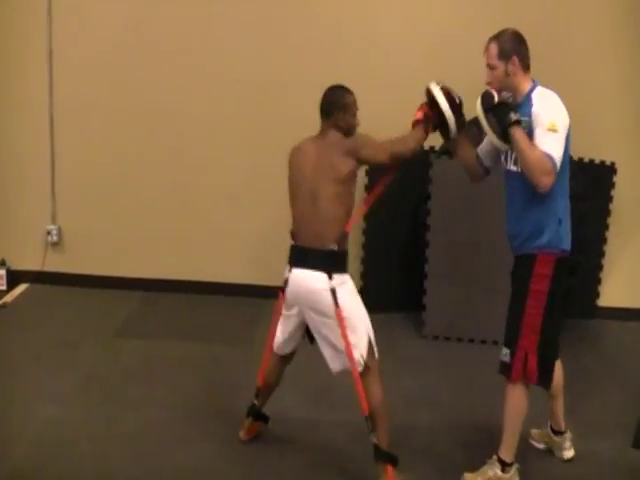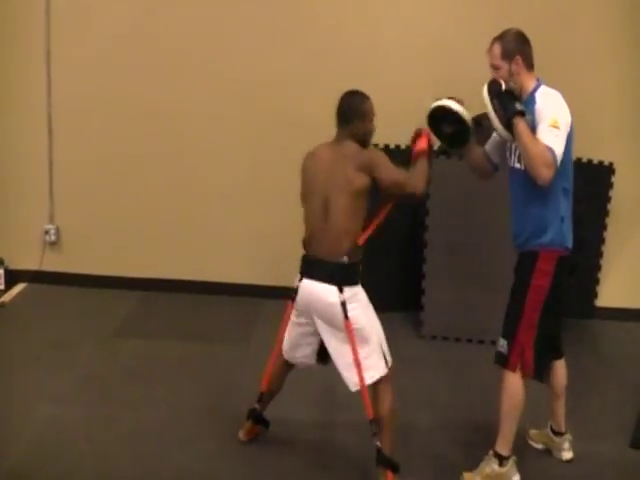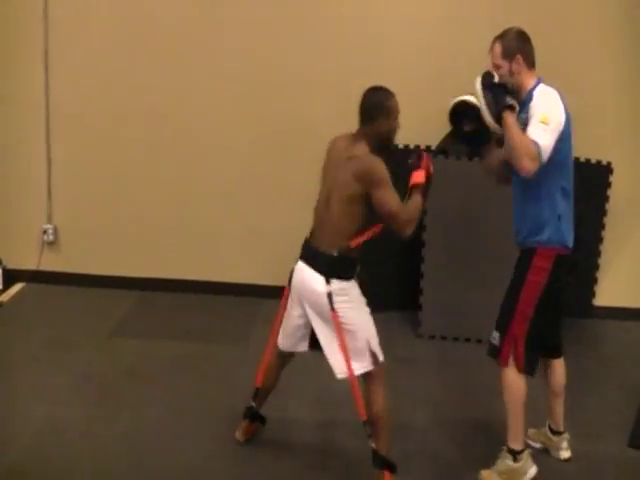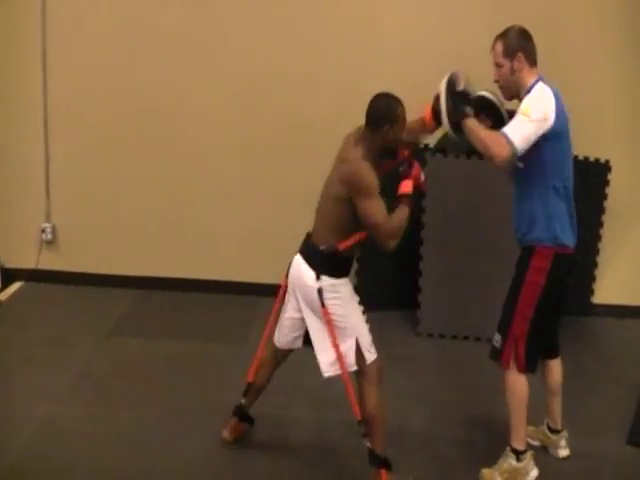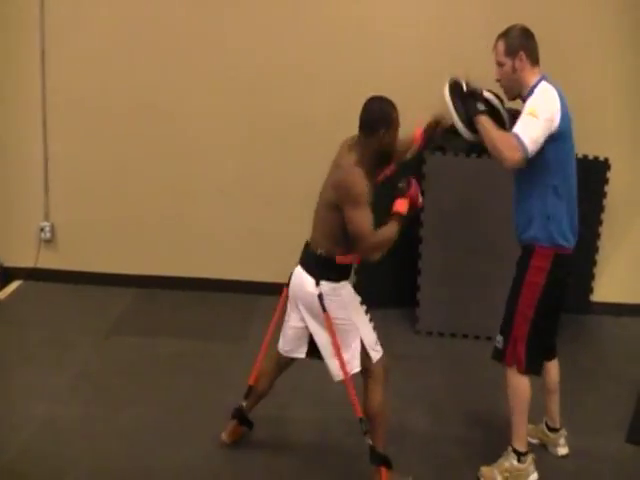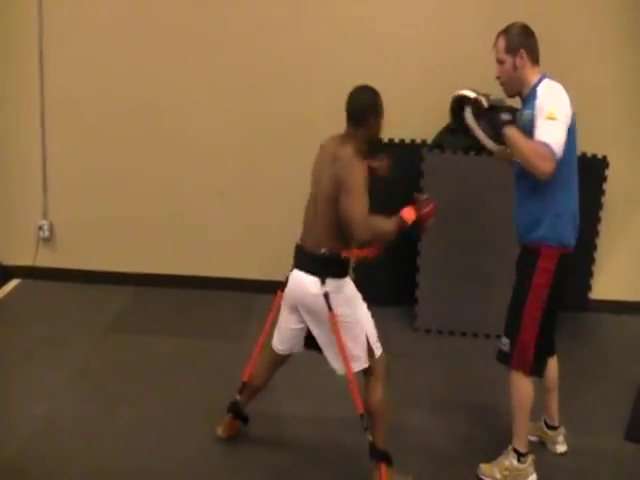
dt=0.1s
person 1, frame 1
left shoulder: (546, 105)
right shoulder: (516, 109)
left elbow: (545, 177)
right elbow: (476, 170)
left wrist: (512, 125)
right wrist: (457, 131)
left hip: (545, 250)
right hip: (530, 249)
left knee: (519, 360)
right knee: (543, 347)
right ankle: (559, 433)
person 1, frame 2
left shoulder: (549, 103)
right shoulder: (516, 107)
left elbow: (544, 172)
right elbow: (484, 168)
left wrist: (516, 117)
right wrist: (461, 137)
left hip: (547, 247)
right hip: (535, 245)
left knee: (516, 353)
right knee: (547, 346)
right ankle: (558, 435)
person 1, frame 3
left shoulder: (546, 101)
right shoulder: (527, 105)
left elbow: (529, 165)
right elbow: (501, 174)
left wrist: (504, 112)
right wrist: (485, 142)
left hip: (546, 245)
right hip: (546, 242)
left knee: (510, 349)
right knee: (548, 343)
right ankle: (558, 434)
person 1, frame 4
left shoulder: (541, 98)
right shoulder: (530, 101)
left elbow: (499, 152)
right elbow: (508, 156)
left wrist: (466, 114)
right wrist: (476, 125)
left hip: (545, 244)
right hip: (550, 242)
left knee: (511, 350)
right knee: (545, 343)
right ankle: (555, 432)
person 1, frame 5
left shoulder: (545, 97)
right shoulder: (534, 100)
left elbow: (511, 155)
right elbow: (517, 156)
left wrist: (478, 113)
right wrist: (488, 123)
left hip: (544, 243)
right hip: (547, 241)
left knee: (514, 351)
right knee: (542, 343)
right ankle: (553, 431)
person 1, frame 6
left shoulder: (551, 95)
right shoulder: (531, 101)
left elbow: (543, 166)
right elbow: (522, 162)
left wrist: (503, 123)
right wrist: (499, 132)
left hip: (547, 243)
right hip: (544, 240)
left knee: (520, 353)
right knee: (541, 342)
right ankle: (552, 428)
person 2, frame 1
left shoulder: (297, 152)
right shoulder: (350, 146)
right elbow: (403, 149)
right wrist: (422, 120)
left hip: (299, 271)
right hip: (330, 277)
left knee: (282, 351)
right knee: (370, 371)
left ankle: (253, 420)
person 2, frame 2
left shoulder: (312, 157)
right shoulder: (366, 158)
right elbow: (415, 186)
right wrist: (422, 149)
left hip: (308, 279)
right hip: (341, 288)
left knee: (289, 358)
right knee: (381, 378)
left ankle: (253, 422)
person 2, frame 3
left shoulder: (339, 144)
right shoulder: (370, 166)
right elbow: (405, 226)
right wrist: (419, 182)
left hip: (306, 267)
right hip: (334, 281)
left knee: (284, 351)
right knee: (374, 373)
left ankle: (250, 421)
person 2, frame 4
left shoulder: (357, 138)
right shoulder: (361, 172)
left elbow: (409, 132)
right elbow: (388, 238)
left wrist: (432, 117)
right wrist: (408, 190)
left hip: (304, 263)
right hip: (328, 277)
left knee: (278, 349)
right knee: (368, 372)
left ankle: (238, 420)
person 2, frame 5
left shoulder: (351, 147)
right shoulder: (352, 177)
left elbow: (392, 155)
right elbow: (370, 247)
left wrist: (426, 132)
right wrist: (403, 209)
left hip: (304, 272)
right hip: (328, 282)
left knee: (282, 356)
right knee: (374, 371)
left ankle: (237, 423)
person 2, frame 6
left shoulder: (331, 145)
right shoulder: (350, 166)
right elbow: (361, 233)
left wrist: (372, 169)
right wrist: (407, 216)
left hip: (300, 271)
right hip: (328, 282)
left knee: (277, 353)
right knee: (375, 369)
left ankle: (232, 418)
